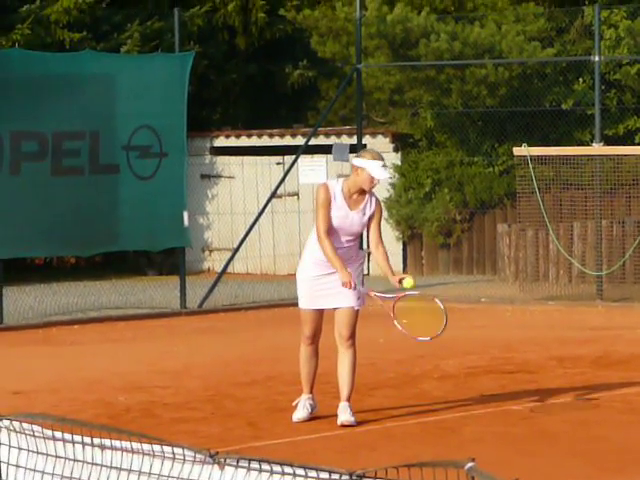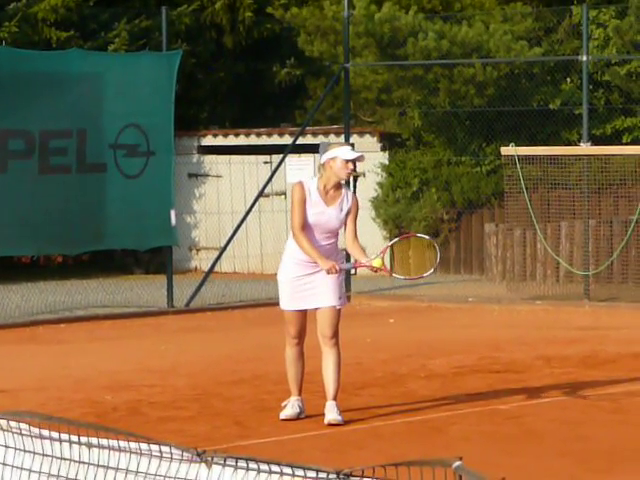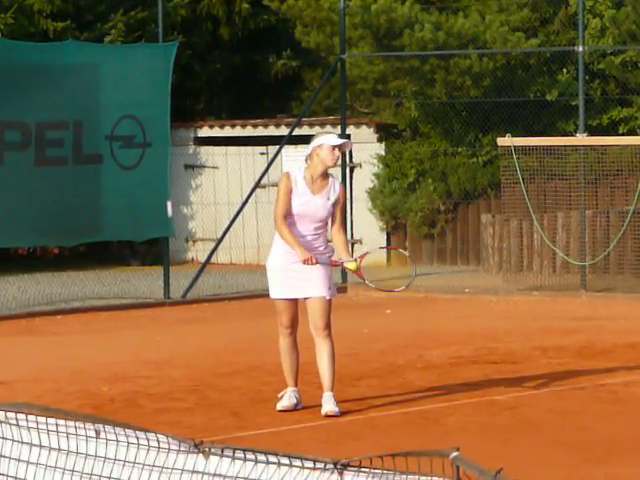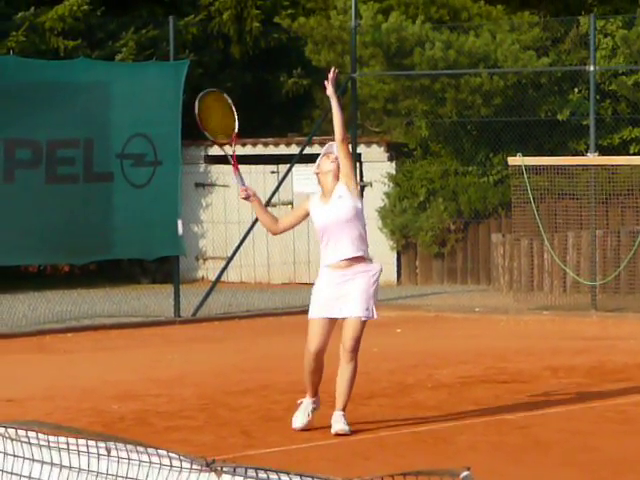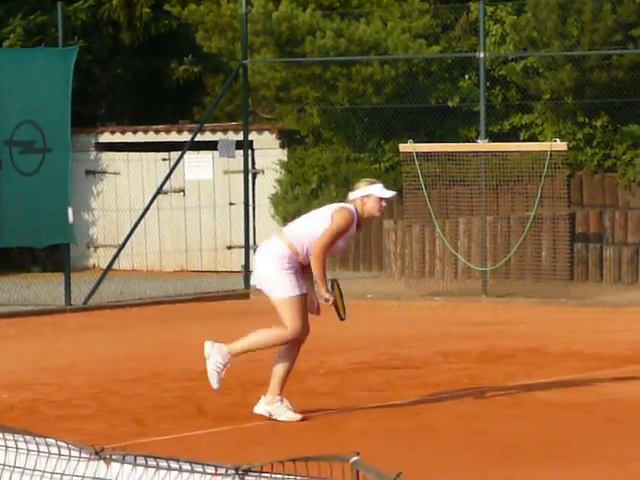
dt=1s
person 1, frame 1
left shoulder: (374, 204)
right shoulder: (327, 190)
left elbow: (376, 245)
right elbow: (322, 235)
left wrist: (392, 275)
right wrist: (340, 270)
left hip: (350, 270)
right hip: (315, 268)
left knee: (346, 339)
right knee: (309, 338)
left ankle: (344, 405)
right ankle: (306, 399)
person 1, frame 2
left shoulder: (350, 200)
right shoulder: (302, 189)
left elbow: (351, 240)
right elbow: (298, 231)
left wrist: (368, 260)
right wrist: (320, 259)
left hip: (329, 272)
right hip: (296, 269)
left knee: (330, 339)
right knee: (294, 339)
left ankle: (331, 404)
right ankle: (295, 400)
person 1, frame 3
left shoulder: (337, 188)
right shoulder: (289, 179)
left elbow: (337, 229)
right elbow: (280, 220)
left wrist: (347, 259)
right wrist: (299, 249)
left hip: (317, 263)
right hip: (285, 261)
left knee: (322, 330)
right knee: (287, 329)
left ankle: (328, 396)
right ankle: (292, 391)
person 1, frame 4
left shoulder: (349, 186)
right shoulder: (311, 203)
left elbow: (341, 138)
right elbow: (276, 226)
left wrist: (333, 96)
right wrist: (255, 200)
left hip: (359, 277)
right hip: (329, 279)
left knee: (349, 351)
right knee: (314, 350)
left ankle: (339, 414)
right ankle: (310, 400)
person 1, frame 5
left shoulder: (348, 216)
right shoulder: (345, 214)
right elbow: (317, 251)
left wrist: (311, 292)
right wrist: (322, 289)
left hip: (291, 261)
right hip: (277, 258)
left knee: (300, 333)
right knee: (293, 331)
left ankle: (271, 399)
right ankle: (222, 350)
